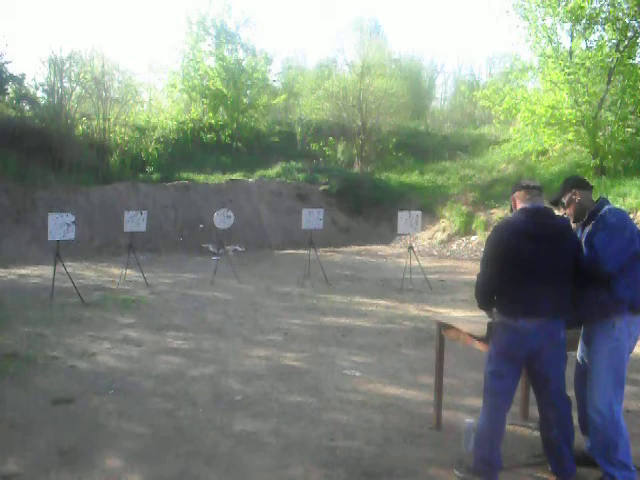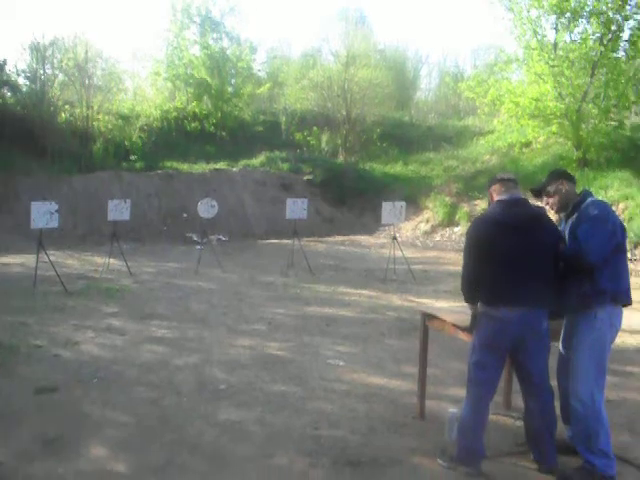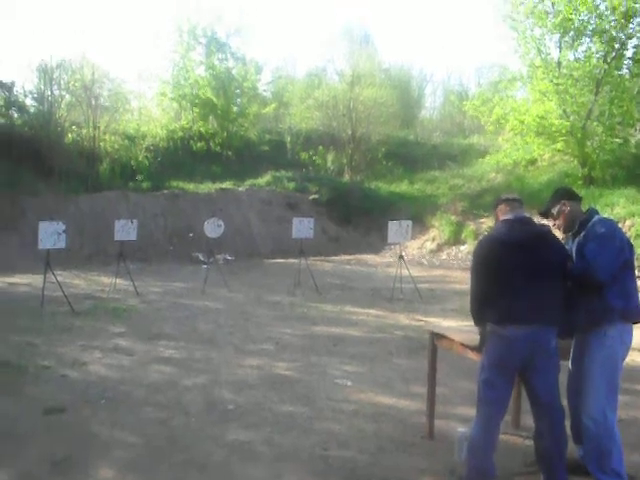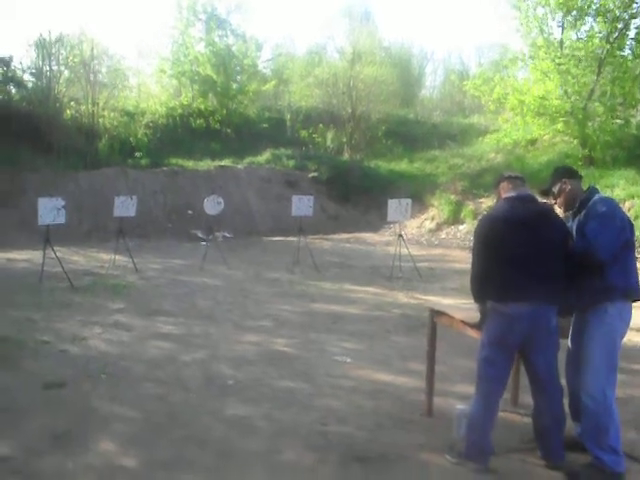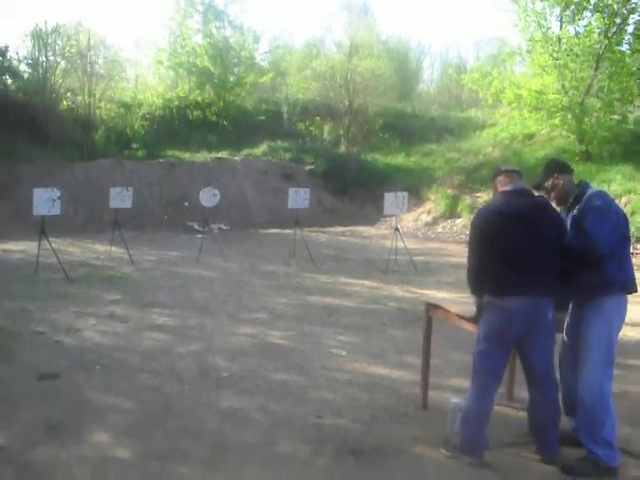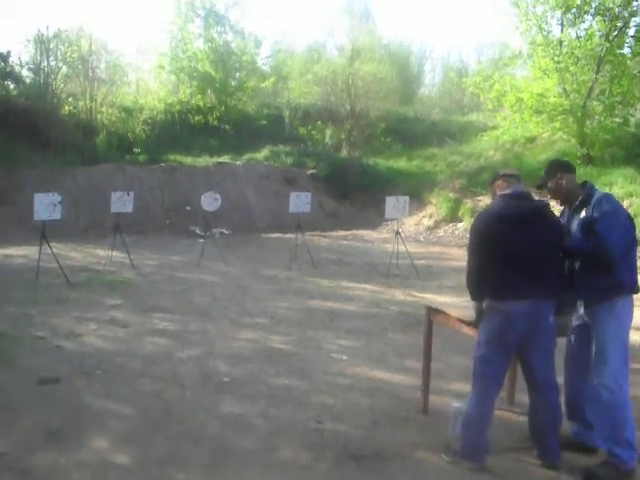
dt=0.4s
person 1, frame 1
left shoulder: (614, 220)
right shoulder: (587, 225)
left elbow: (602, 265)
left hip: (616, 319)
right hip: (597, 317)
left knee: (603, 400)
right knee: (586, 389)
right ankle: (597, 451)
person 1, frame 2
left shoulder: (597, 212)
right shoulder: (570, 217)
left elbow: (586, 256)
right elbow: (568, 256)
left hip: (598, 310)
right hip: (579, 308)
left knee: (584, 389)
right knee: (568, 379)
right ankle: (577, 440)
person 1, frame 3
left shoulder: (603, 230)
right shoulder: (577, 236)
left elbow: (594, 272)
left hip: (608, 327)
right hip: (589, 326)
left knee: (596, 407)
right knee: (579, 397)
person 1, frame 4
left shoulder: (603, 209)
right shoulder: (578, 214)
left elbow: (595, 252)
left hip: (608, 305)
right hip: (588, 304)
left knee: (595, 384)
right knee: (578, 375)
right ankle: (586, 436)
person 1, frame 5
left shoulder: (597, 202)
right shoulder: (571, 209)
left elbow: (595, 246)
left hip: (605, 299)
right hip: (582, 298)
left knee: (593, 378)
right knee: (571, 368)
right ankle: (581, 430)
person 1, frame 6
left shoulder: (604, 205)
right shoulder: (571, 213)
left elbow: (608, 249)
left wrist: (568, 241)
left hip: (611, 301)
right hip: (585, 301)
left knee: (609, 376)
right knee: (577, 369)
right ankle: (585, 435)
person 2, frame 1
left shoulder: (505, 230)
right shoulder: (567, 234)
left elbow: (486, 280)
right elbow: (576, 280)
left wrist: (489, 307)
left hip: (513, 324)
right hip: (553, 326)
left knee: (496, 397)
right knee: (555, 398)
person 2, frame 2
left shoulder: (483, 224)
right shoulder: (546, 224)
left elbow: (471, 272)
right elbow: (557, 268)
left wrist: (474, 302)
right wrist: (544, 304)
left hip: (497, 315)
right hip: (536, 315)
left knee: (480, 387)
right knee: (538, 388)
left ankle: (467, 454)
right ankle: (547, 458)
person 2, frame 3
left shoulder: (490, 243)
right shoulder: (553, 243)
left elbow: (479, 292)
right elbow: (563, 288)
left wrist: (482, 323)
right wrist: (553, 324)
left hip: (505, 333)
right hip: (544, 333)
left knee: (490, 405)
right knee: (548, 406)
person 2, frame 4
left shoulder: (492, 221)
right shoulder: (554, 221)
left elbow: (480, 268)
right elbow: (565, 265)
left wrist: (482, 301)
right wrist: (553, 300)
left hip: (506, 310)
right hip: (545, 310)
left knee: (490, 382)
right knee: (547, 384)
left ankle: (475, 451)
right ankle: (554, 454)
person 2, frame 5
left shoulder: (488, 215)
right shoulder: (550, 214)
left elbow: (476, 261)
right elbow: (560, 258)
left wrist: (479, 294)
left hip: (503, 303)
right hip: (541, 304)
left knee: (485, 375)
right knee: (543, 377)
left ankle: (470, 444)
right ankle: (549, 447)
person 2, frame 6
left shoulder: (488, 218)
right shoulder: (548, 217)
left elbow: (477, 264)
right elbow: (557, 261)
left wrist: (479, 297)
left hip: (504, 307)
right hip: (542, 306)
left knee: (486, 380)
right knee: (543, 381)
left ankle: (471, 450)
right ankle: (550, 452)
